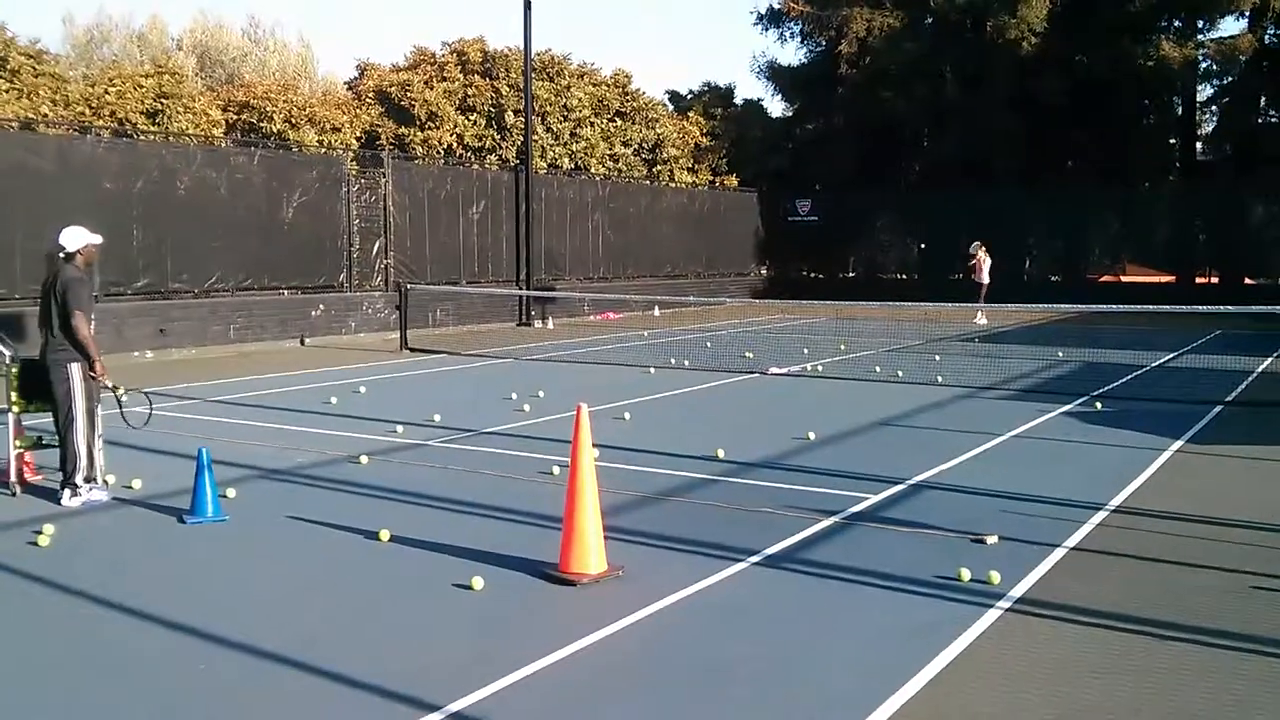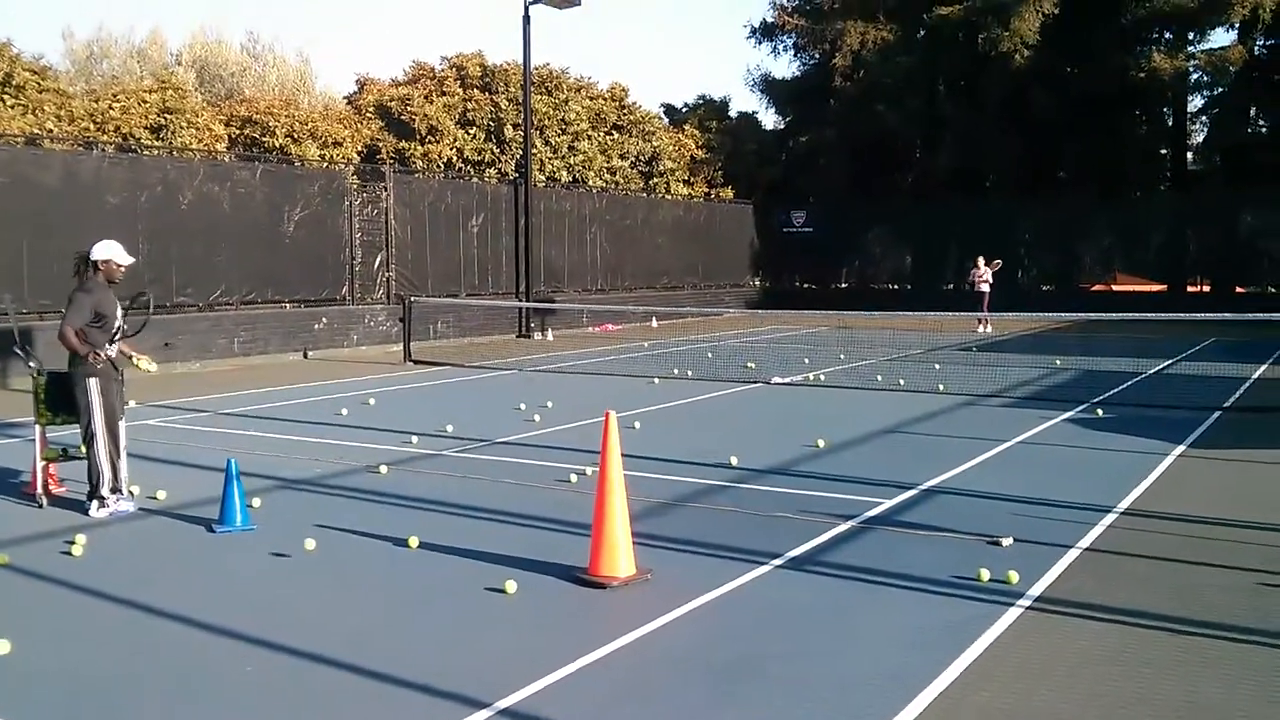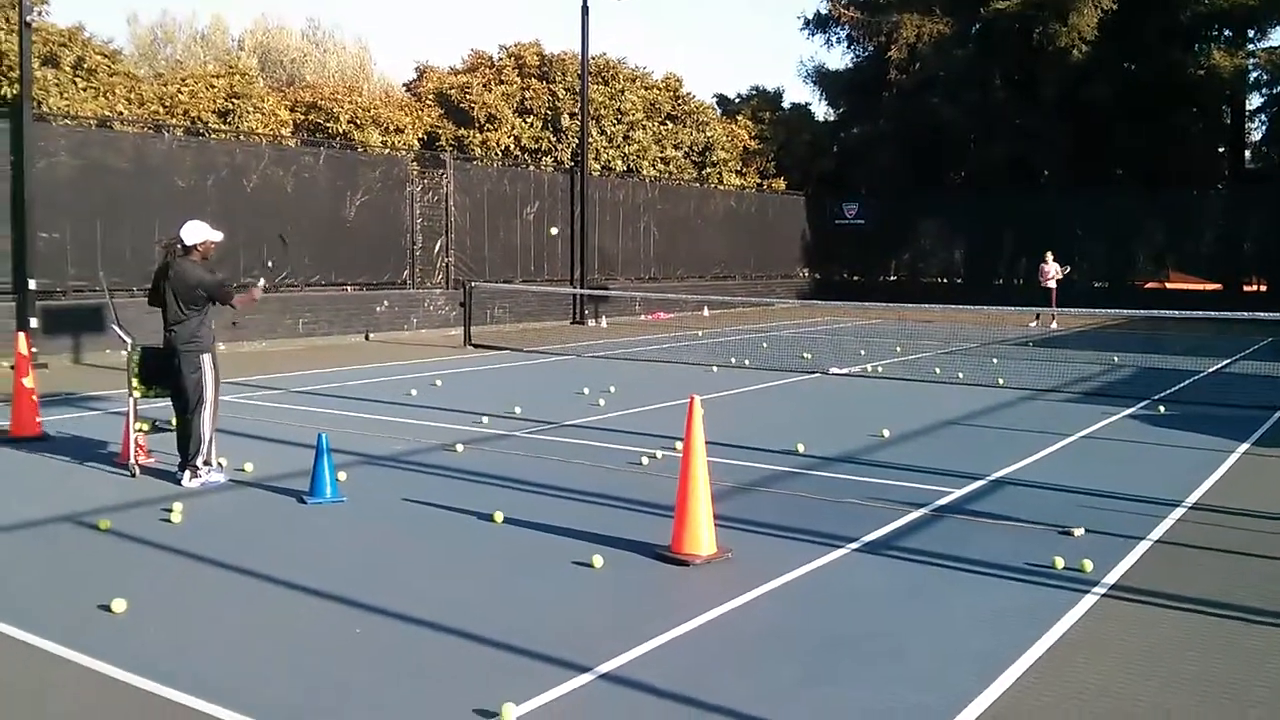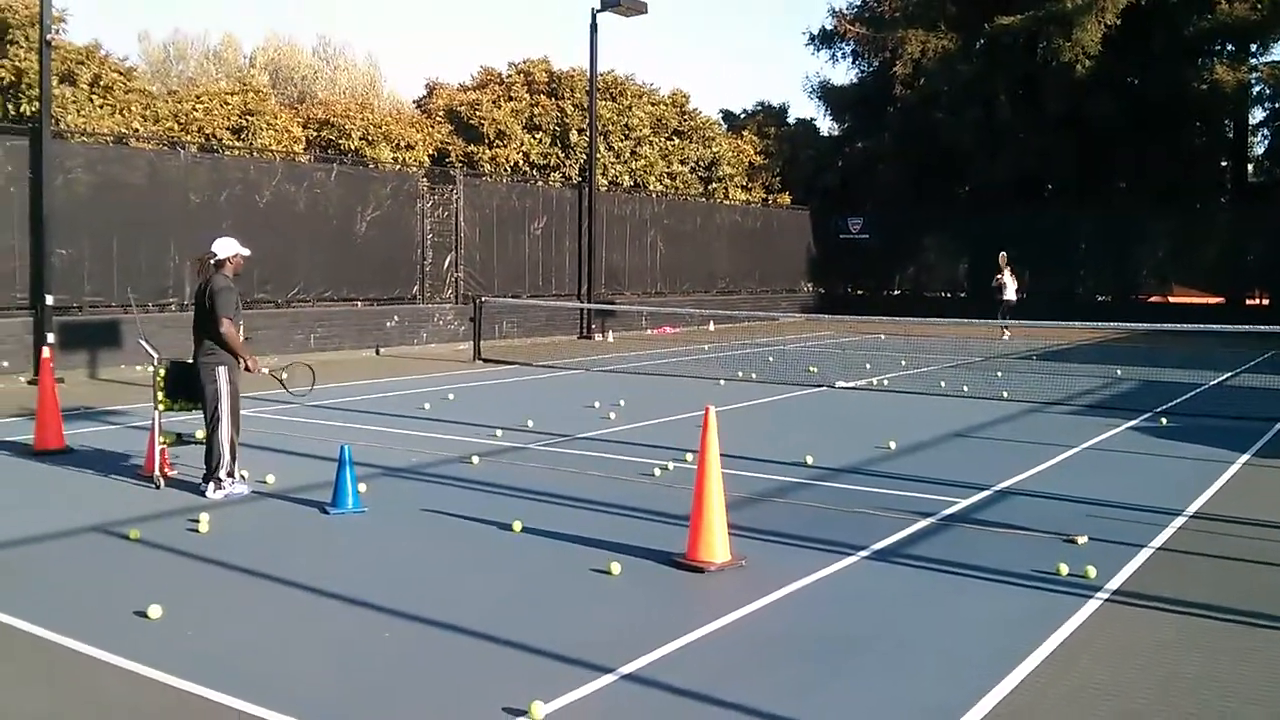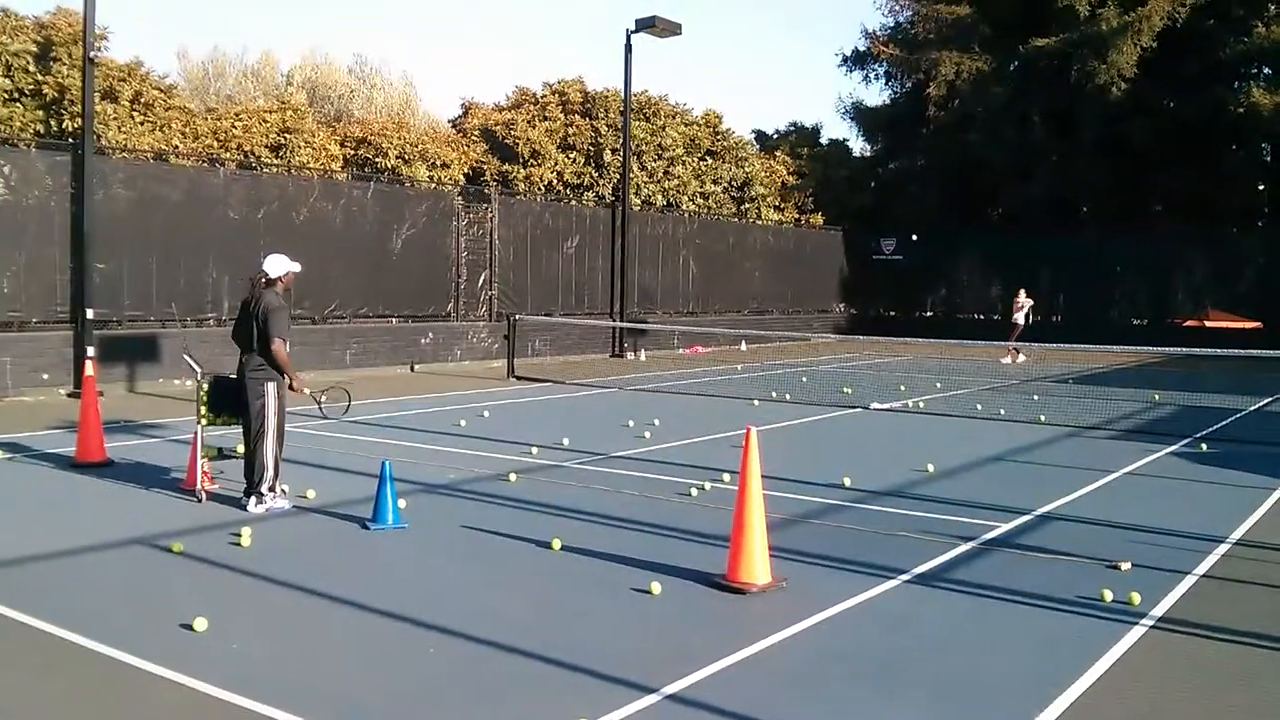
dt=1s
person 1, frame 1
left shoulder: (55, 277)
right shoulder: (76, 278)
left elbow: (45, 320)
right elbow: (78, 322)
right wrist: (96, 359)
left hip: (58, 358)
right hip: (72, 361)
left knee: (85, 423)
right knee: (78, 424)
left ankle: (87, 480)
right ankle: (75, 488)
person 1, frame 2
left shoulder: (107, 291)
right shoulder: (86, 293)
right elbow: (66, 330)
left wrist: (130, 353)
right wrist: (87, 352)
left hip: (109, 373)
right hip: (92, 375)
left knee: (114, 434)
right knee: (101, 436)
left ankle: (113, 491)
right ankle: (102, 500)
person 1, frame 3
left shoulder: (166, 269)
right shoulder: (202, 276)
left elbow: (153, 300)
right elbow: (236, 301)
right wrist: (254, 293)
left hip: (175, 347)
right hip: (198, 350)
left knee: (185, 409)
right knee: (203, 408)
left ankle: (188, 462)
right ankle: (195, 470)
person 1, frame 4
left shoulder: (206, 285)
right shoulder: (225, 287)
left elbow: (200, 326)
right elbow: (225, 328)
right wrist: (247, 357)
left hip: (207, 361)
right hip: (219, 363)
left knee: (218, 421)
right knee: (224, 422)
left ankle: (214, 476)
right ankle: (220, 482)
person 1, frame 5
left shoulder: (251, 300)
right shoulder: (276, 305)
left elbow: (237, 335)
right elbow: (276, 346)
right wrist: (293, 376)
left hip: (249, 375)
right hip: (266, 378)
left knee: (255, 435)
right knee: (268, 437)
left ankle: (254, 490)
right ankle: (262, 496)
